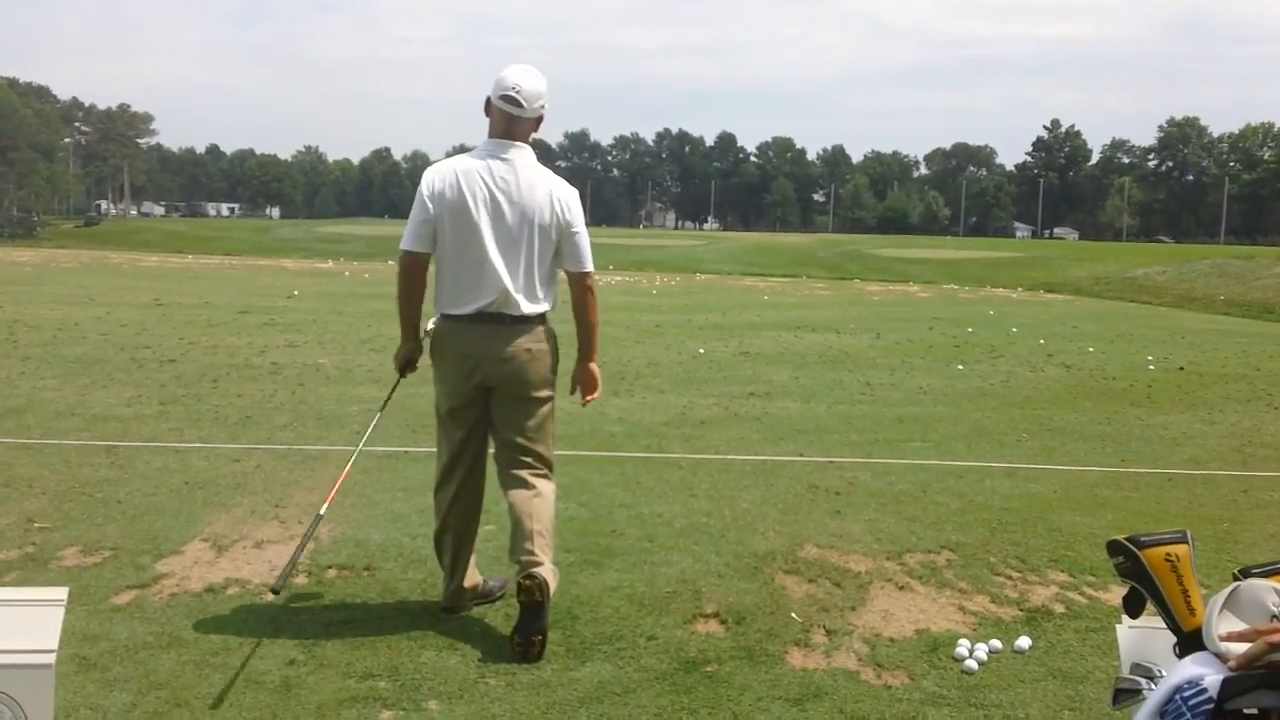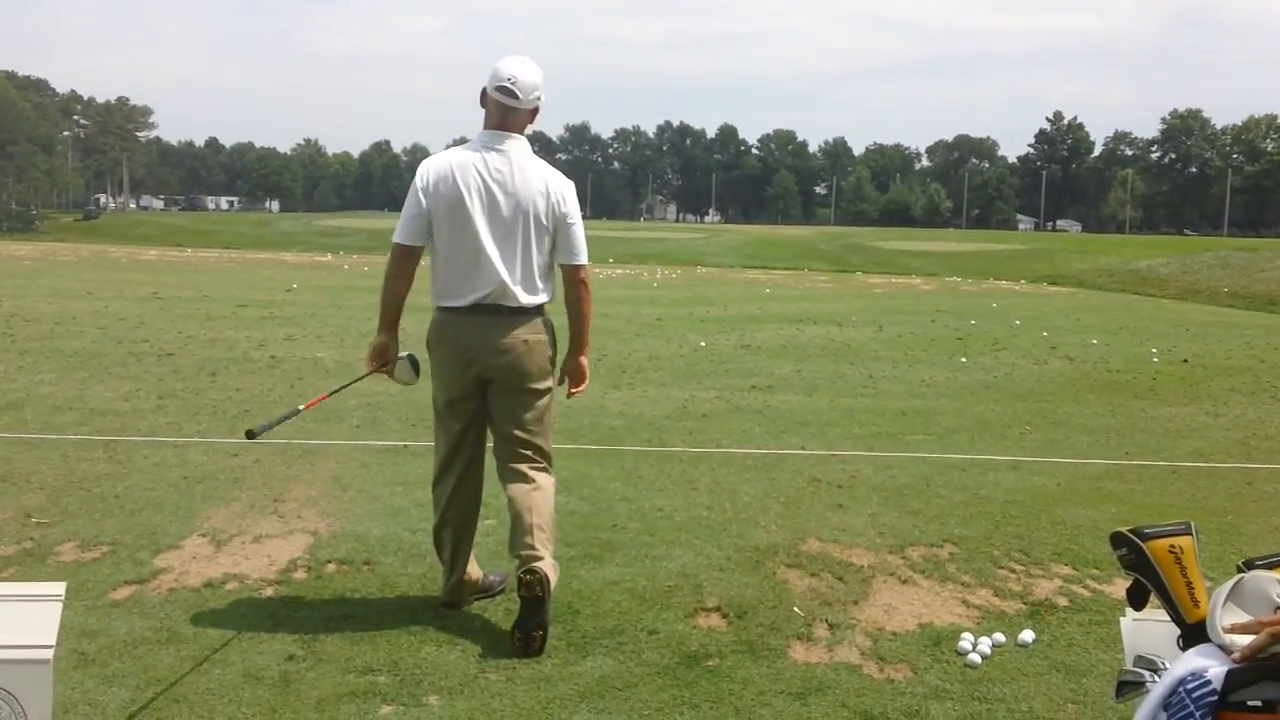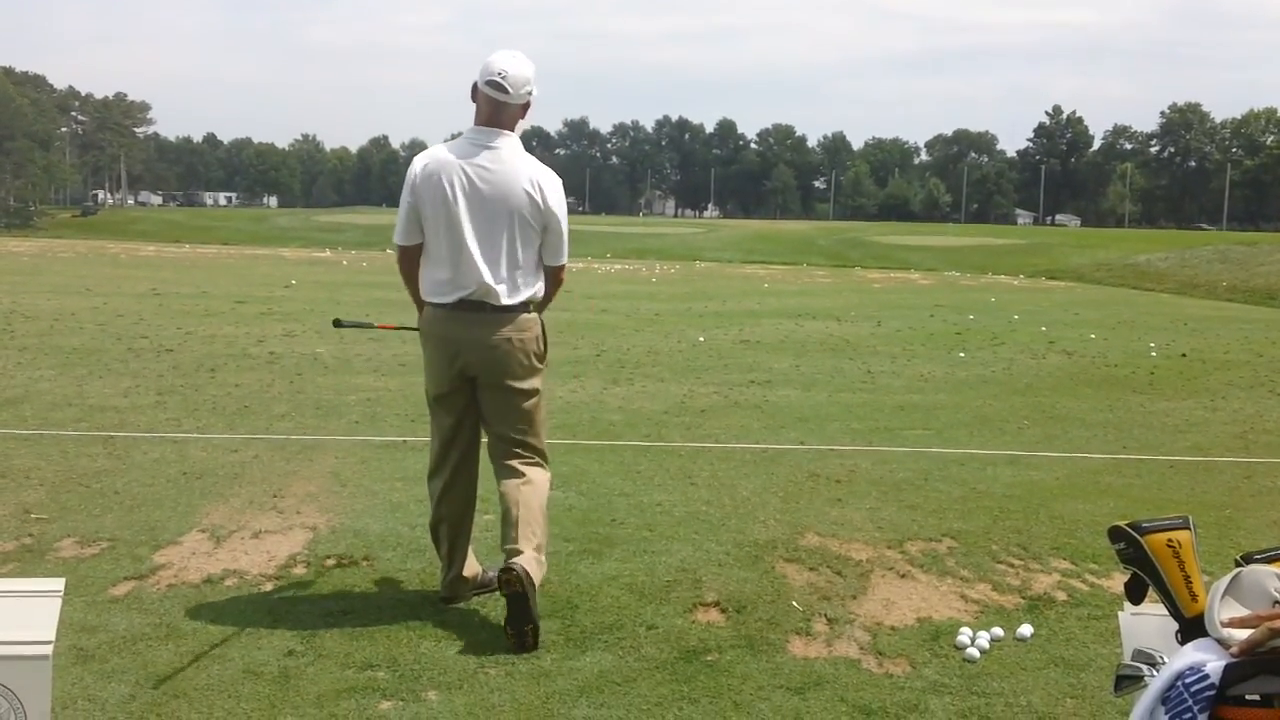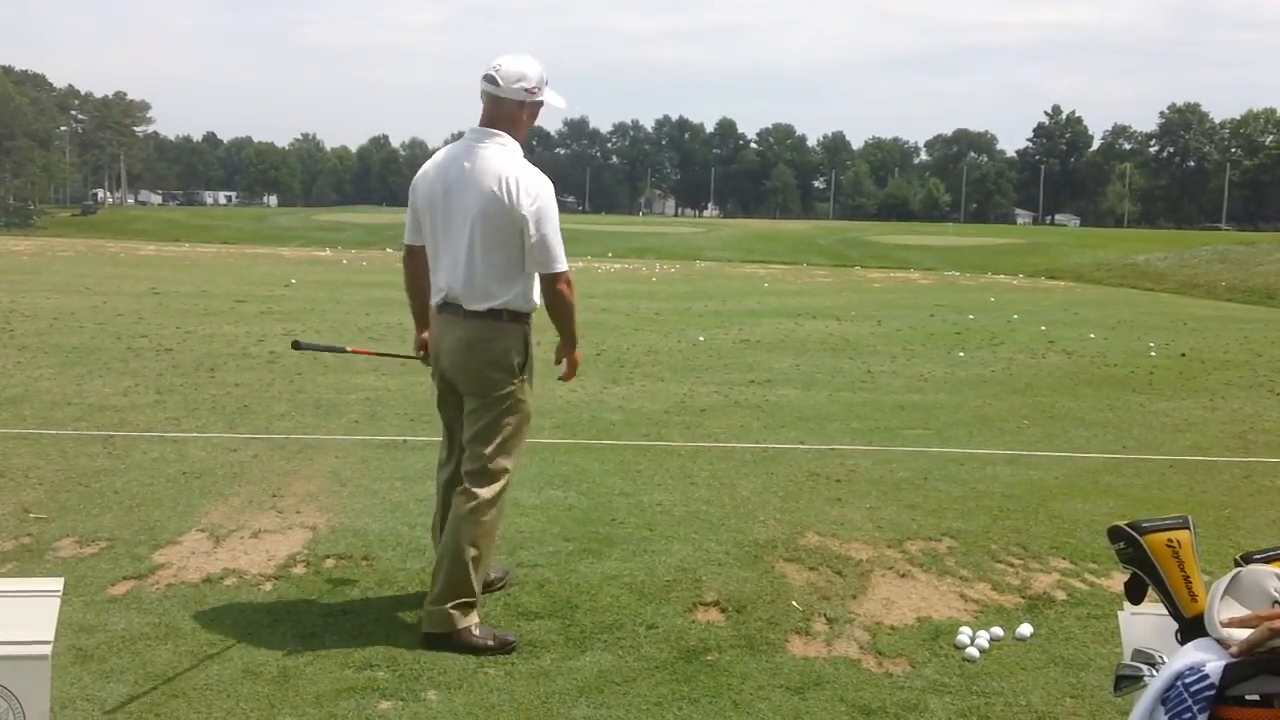
dt=0.4s
person 1, frame 1
left shoulder: (441, 178)
right shoulder: (558, 191)
left elbow: (411, 265)
right elbow: (583, 282)
left wrist: (410, 338)
right wrist: (588, 357)
left hip: (457, 340)
right hip: (527, 343)
left knee: (457, 469)
right knee: (528, 468)
left ankle: (459, 584)
right ankle: (535, 578)
person 1, frame 2
left shoulder: (437, 170)
right shoulder: (554, 183)
left elbow: (404, 256)
right elbow: (576, 276)
left wrist: (387, 332)
right wrist: (579, 350)
left hip: (455, 332)
right hip: (524, 336)
left knee: (455, 464)
right knee: (527, 462)
left ankle: (459, 579)
right ankle: (535, 571)
person 1, frame 3
left shoulder: (427, 167)
right shoulder: (542, 179)
left elbow: (408, 254)
right elbow: (555, 272)
left hip: (445, 328)
right hip: (511, 332)
left knee: (450, 459)
right knee: (522, 458)
left ankle: (458, 573)
right ankle: (521, 567)
person 1, frame 4
left shoulder: (433, 169)
right shoulder: (527, 181)
left elbow: (414, 257)
right elbow: (554, 281)
left wrist: (423, 327)
right wrist: (570, 344)
left hip: (447, 330)
right hip: (497, 339)
left knee: (457, 462)
right knee: (485, 475)
left ankle: (461, 573)
right ankle: (448, 611)
